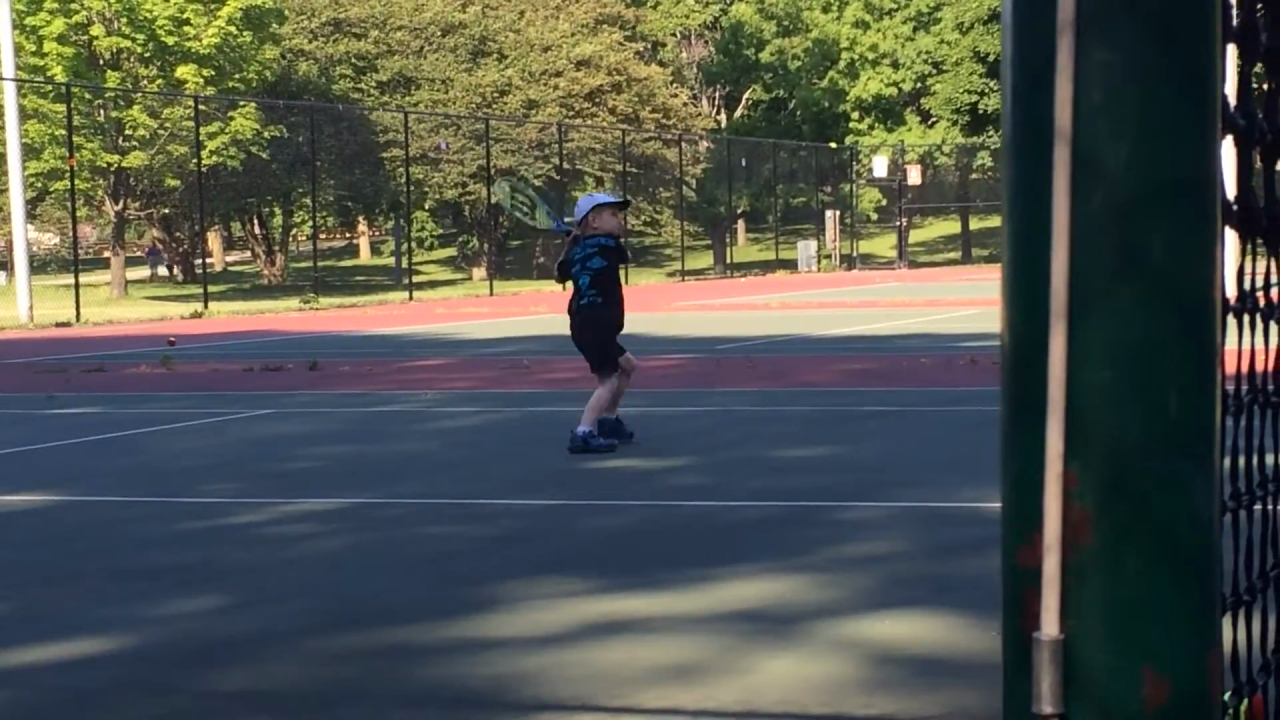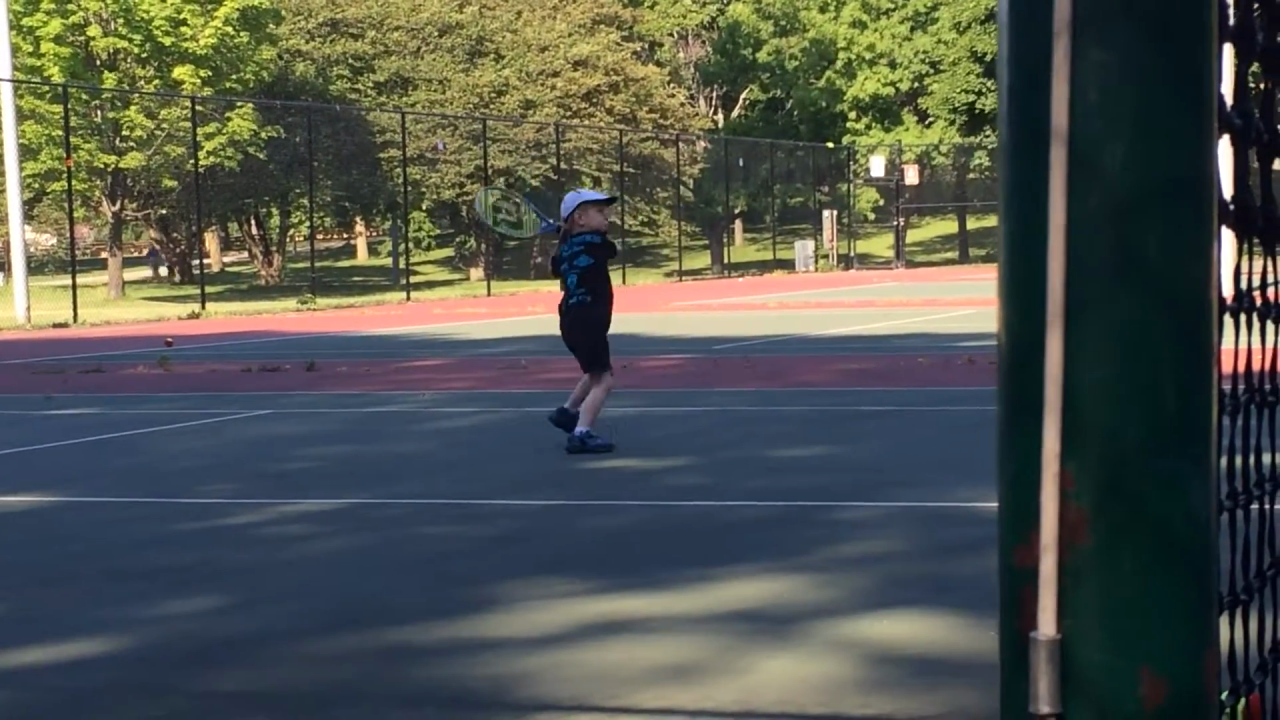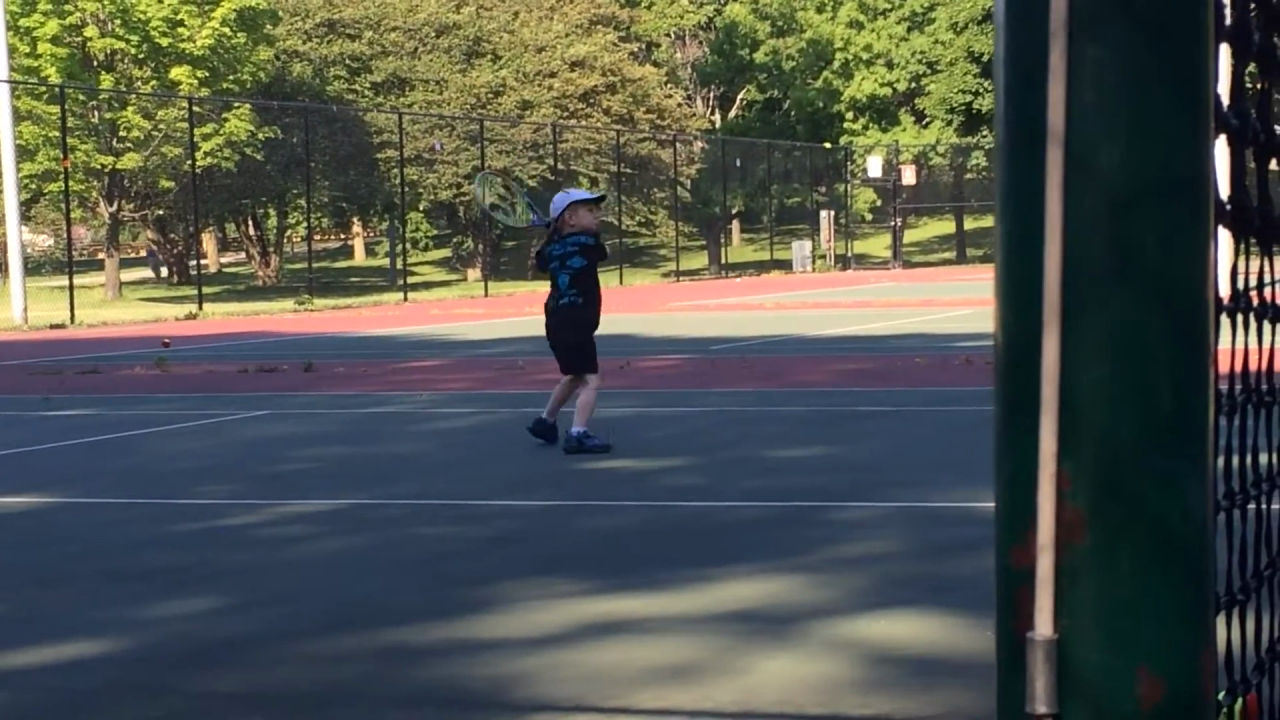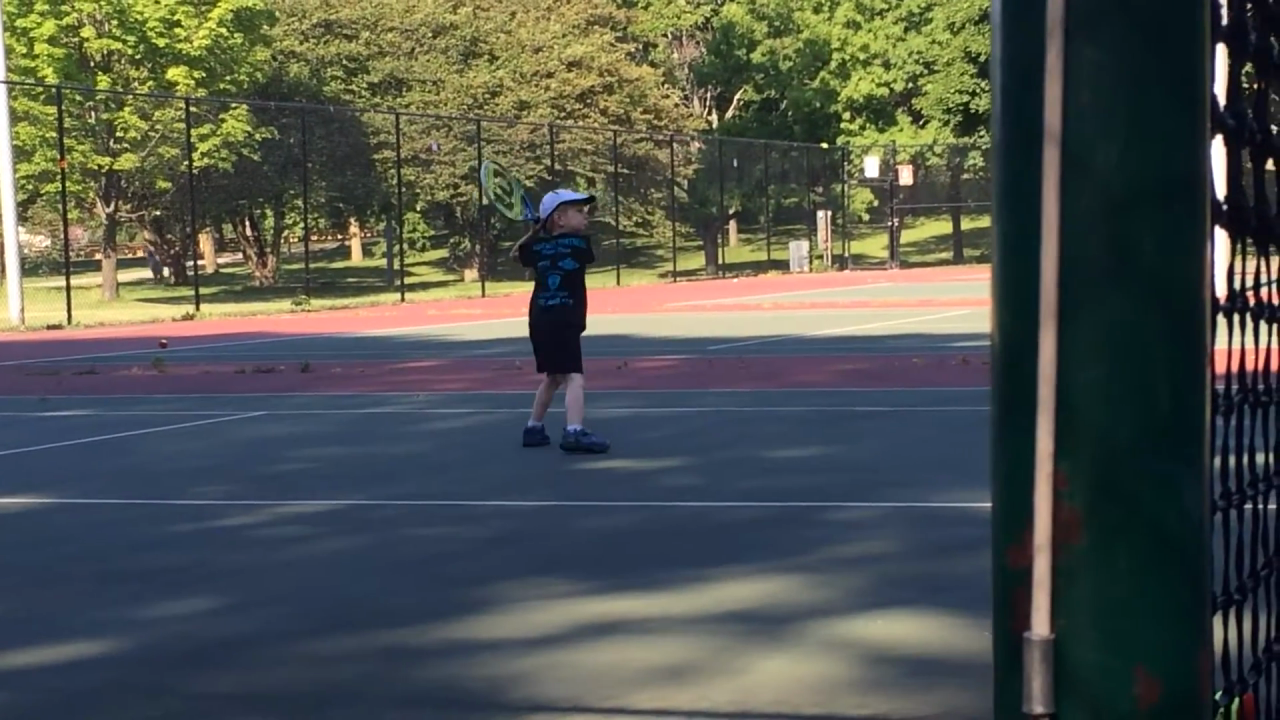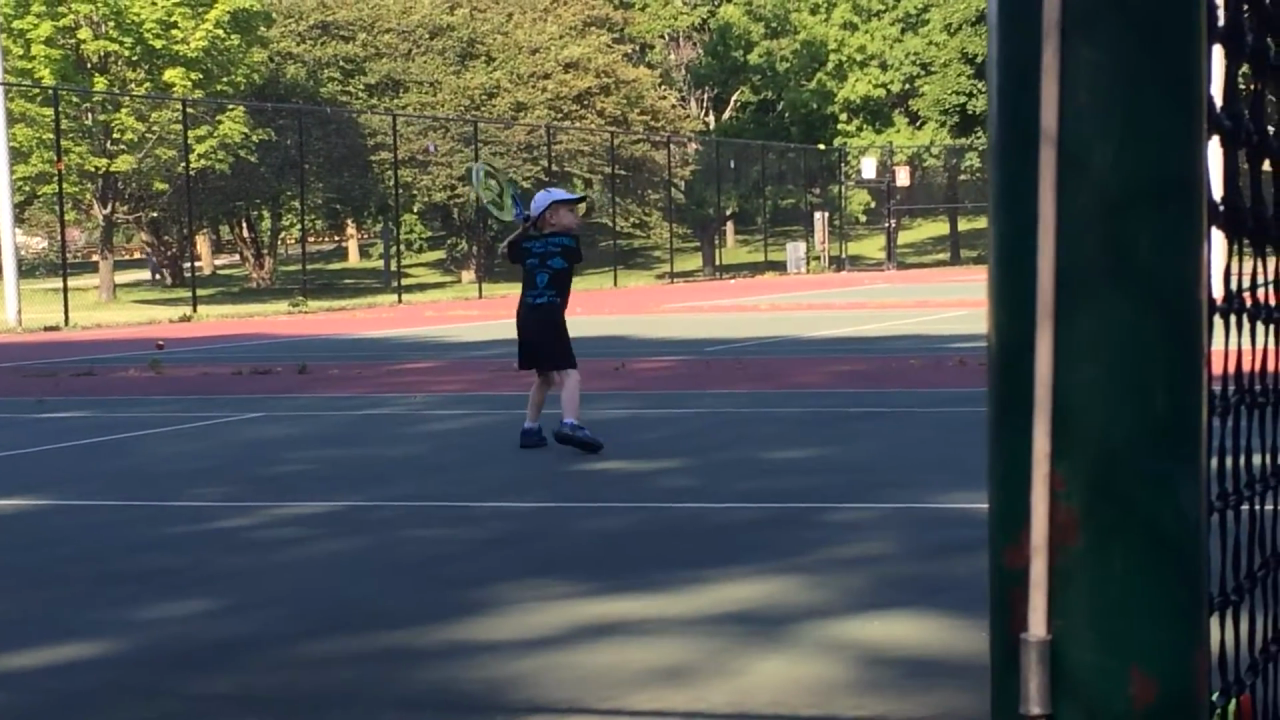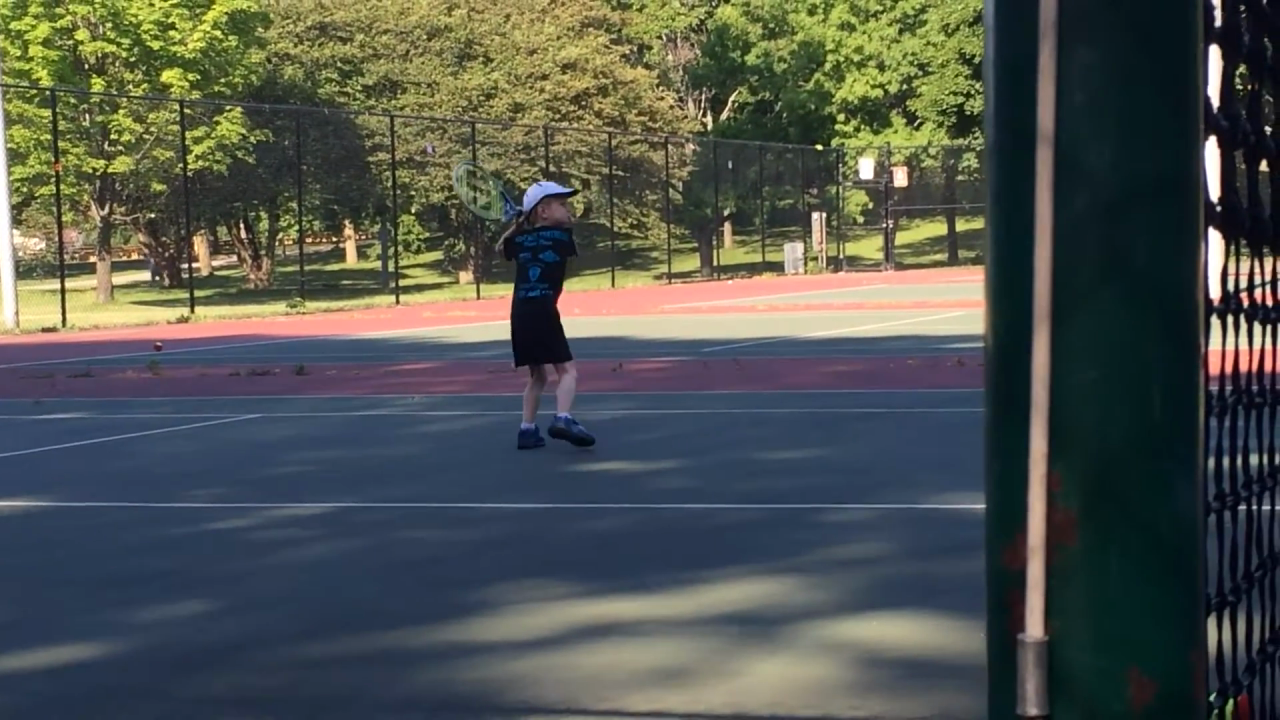
dt=0.1s
person 1, frame 1
left shoulder: (574, 252)
right shoulder: (610, 244)
left elbow: (560, 275)
right elbow: (624, 256)
left hip: (583, 323)
right hip: (598, 324)
left knee: (628, 366)
right knee: (609, 380)
left ankle: (608, 419)
right ankle: (583, 434)
person 1, frame 2
left shoulder: (563, 249)
right shoulder: (596, 241)
left elbow: (555, 271)
right elbow: (613, 249)
left hip: (573, 322)
right hip: (587, 323)
left knee: (601, 372)
right knee: (602, 379)
left ankle: (567, 412)
right ankle: (581, 434)
person 1, frame 3
left shoulder: (550, 249)
right shoulder: (589, 241)
left elbow: (536, 262)
right elbow: (603, 253)
left wrist: (552, 234)
left hip: (556, 322)
right hip: (577, 324)
left knee: (575, 376)
right knee: (590, 380)
left ankle: (545, 420)
right ankle: (578, 434)
person 1, frame 4
left shoulder: (538, 247)
right shoulder: (580, 243)
left elbow: (517, 253)
left wrist: (536, 232)
left hip: (539, 322)
right hip: (562, 324)
left knee: (554, 377)
right knee: (575, 380)
left ankle: (534, 428)
right ankle: (574, 432)
person 1, frame 5
left shoulder: (527, 244)
right shoulder: (570, 242)
left elbow: (505, 249)
left wrist: (525, 230)
left hip: (526, 320)
right hip: (550, 319)
left knee: (545, 376)
right knee: (569, 376)
left ankle: (531, 429)
right ankle: (570, 424)
person 1, frame 6
left shoulder: (521, 240)
right shoulder: (562, 236)
left elbow: (502, 247)
left wrist: (518, 226)
left hip: (519, 315)
right hip: (543, 313)
left knee: (537, 375)
right knee: (567, 370)
left ankle: (528, 429)
right ankle: (563, 419)
